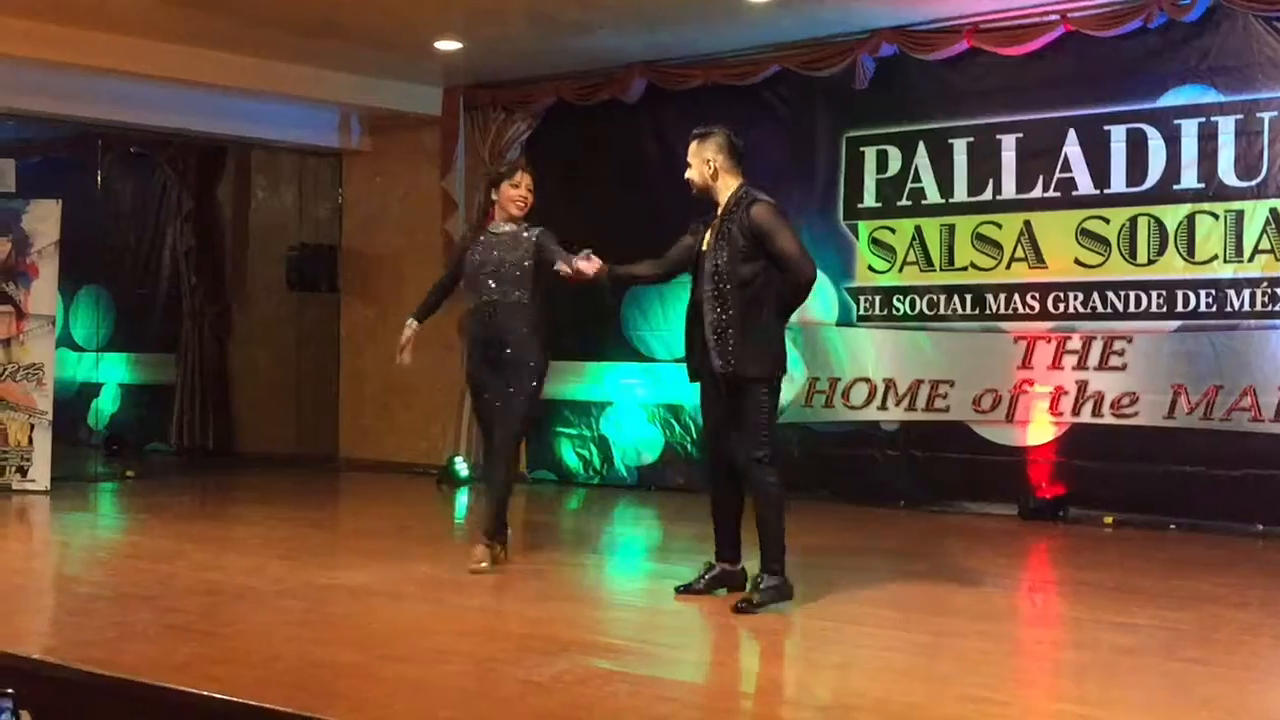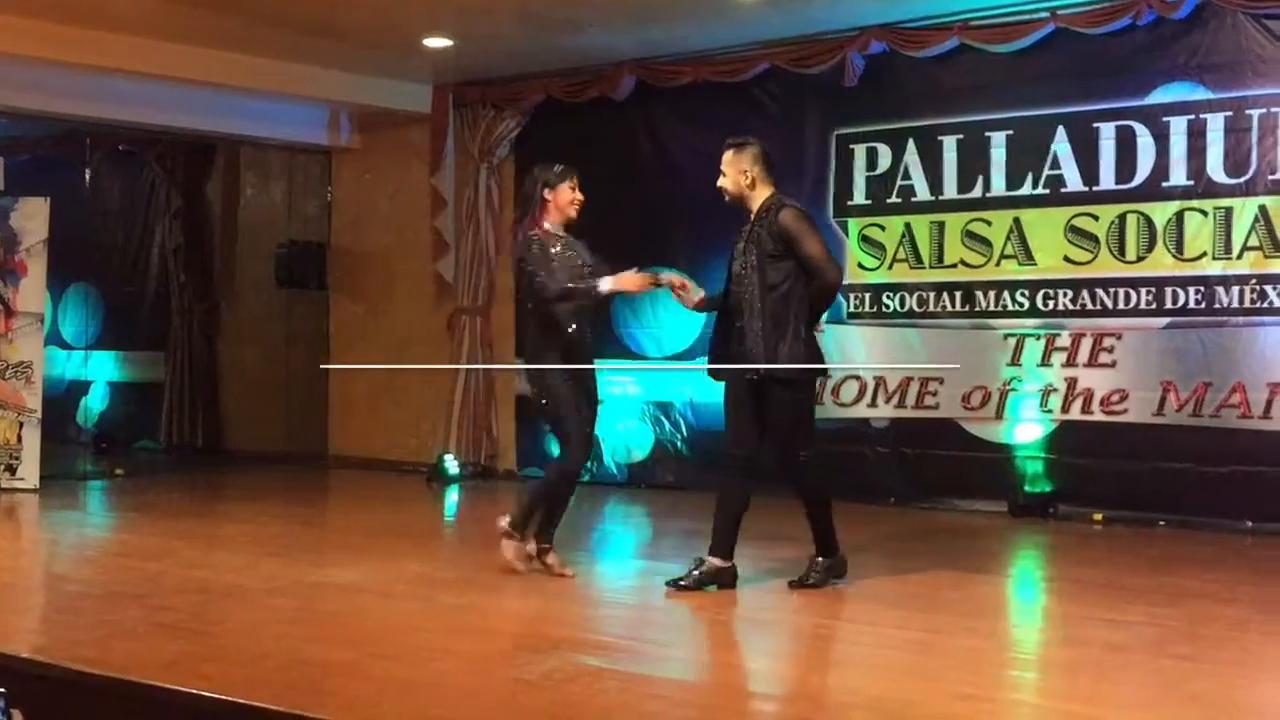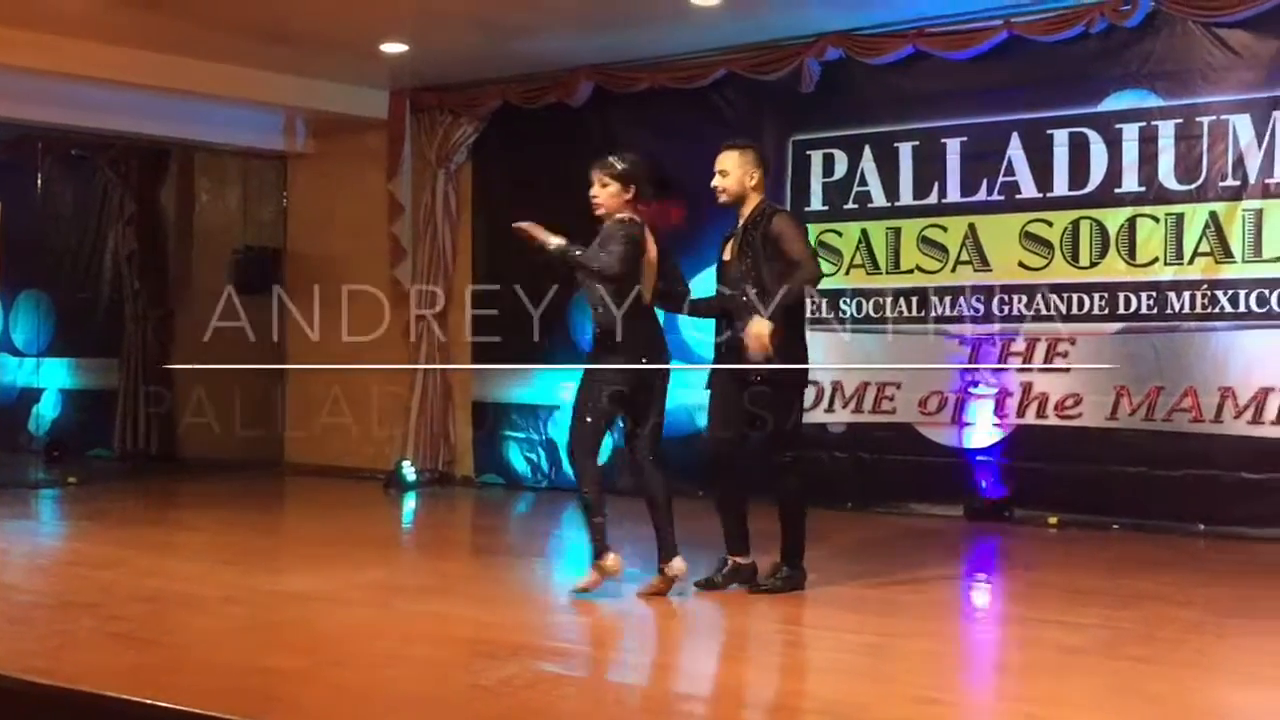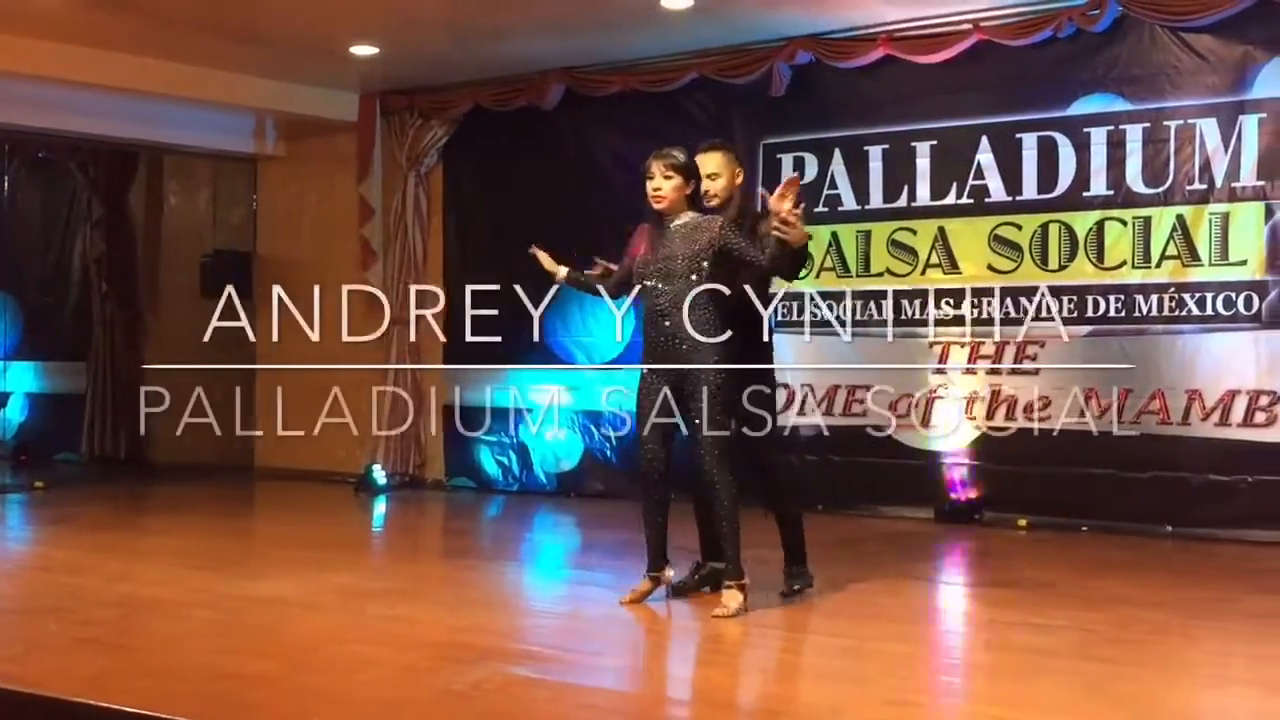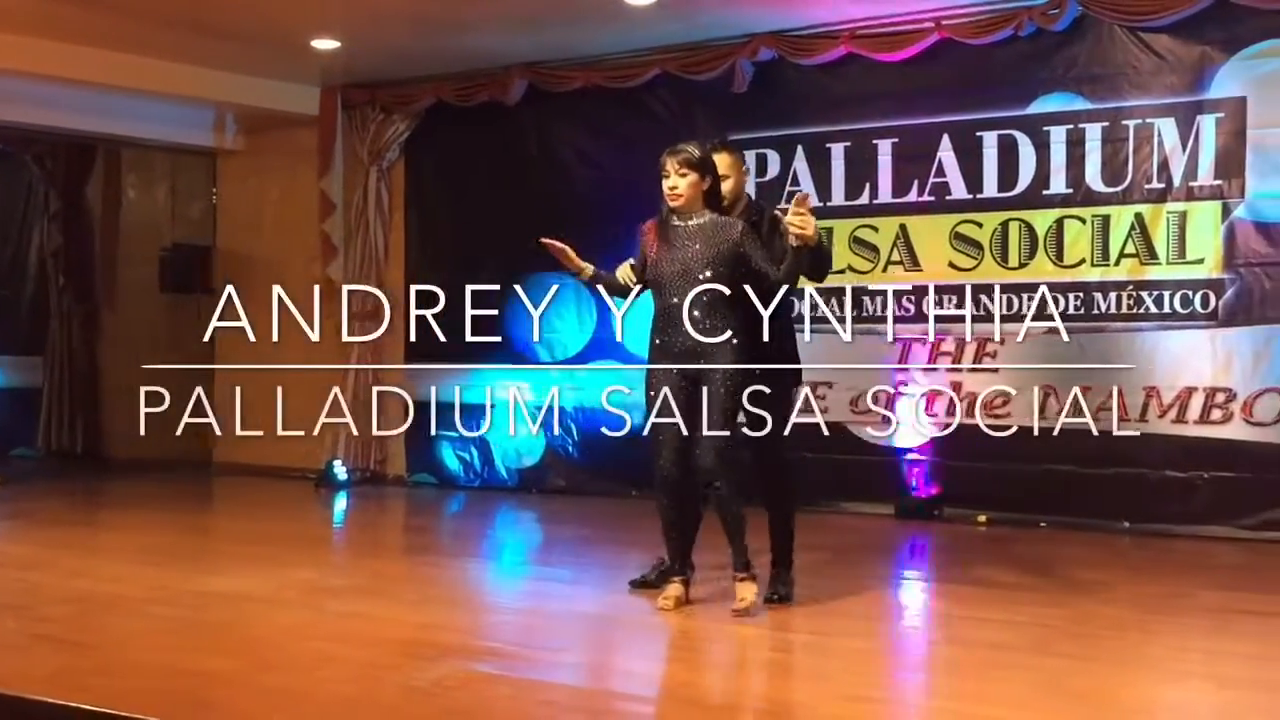
dt=0.5s
person 1, frame 1
left shoulder: (757, 211)
right shoulder: (707, 226)
left elbow: (802, 271)
right elbow: (664, 268)
left wrist: (772, 317)
right wrist: (607, 270)
left hip: (752, 359)
right hip: (717, 359)
left knee: (753, 460)
right knee: (720, 462)
left ankle: (773, 574)
right ankle: (728, 564)
person 1, frame 2
left shoulder: (785, 218)
right shoulder: (751, 228)
left elbow: (828, 276)
left wrist: (803, 323)
right wrist: (703, 298)
left hip: (784, 362)
right hip: (747, 361)
left knee: (793, 459)
right knee: (739, 459)
left ankle: (828, 555)
right ankle: (719, 561)
person 1, frame 3
left shoulder: (776, 223)
right shoulder: (734, 235)
left elbow: (807, 271)
left wrist: (770, 319)
left hip: (774, 364)
right hip: (733, 363)
left knee: (776, 461)
right knee: (724, 455)
left ankle: (791, 564)
right ankle: (739, 559)
person 1, frame 4
left shoulder: (758, 228)
left elbow: (785, 268)
left wrist: (798, 242)
right wrist: (611, 273)
left hip: (747, 364)
left knee: (757, 461)
left ankle: (797, 562)
right ankle: (711, 561)
person 1, frame 5
left shoulder: (771, 224)
left elbow: (815, 271)
left wrist: (811, 242)
right wrist: (631, 269)
left hip: (766, 363)
left knee: (769, 462)
left ankle: (781, 568)
person 2, frame 1
left shoulder: (535, 237)
right shoulder: (473, 240)
left elbow: (560, 259)
right elbow: (445, 284)
left wrist: (574, 265)
right wrist: (413, 322)
left hip: (523, 350)
right hip: (481, 350)
left knee: (507, 441)
right knee: (493, 443)
left ankle: (488, 539)
right ankle: (499, 535)
person 2, frame 2
left shoulder: (573, 243)
right shoulder: (532, 241)
right elbow: (546, 291)
left wrist: (644, 279)
right wrist: (607, 284)
left hip: (579, 358)
right hip: (551, 358)
left knee: (576, 452)
right knee: (575, 452)
left ankle: (538, 541)
right ankle: (516, 523)
person 2, frame 3
left shoulder: (621, 229)
right shoulder: (640, 230)
left elbow: (612, 269)
right elbow: (673, 289)
left wrist: (557, 245)
left hip: (616, 352)
right hip: (650, 354)
left knee: (582, 450)
right knee: (643, 457)
left ankle: (603, 554)
right ankle: (669, 560)
person 2, frame 4
left shoulder: (714, 228)
right shoulder: (644, 237)
left elbow: (766, 264)
right elbow: (613, 286)
right wrist: (560, 272)
left hip: (703, 357)
right hip: (656, 361)
left knee: (713, 463)
right knee: (650, 464)
left ankle: (733, 580)
right ankle: (656, 569)
person 2, frame 5
left shoulder: (732, 231)
right shoulder: (653, 233)
left elbow: (779, 283)
right elbow: (630, 288)
left wrist: (799, 244)
right wrist: (583, 269)
left hip: (718, 357)
right hip: (666, 358)
left knee: (711, 462)
right knee: (668, 468)
left ankle: (743, 571)
right ankle: (678, 574)
